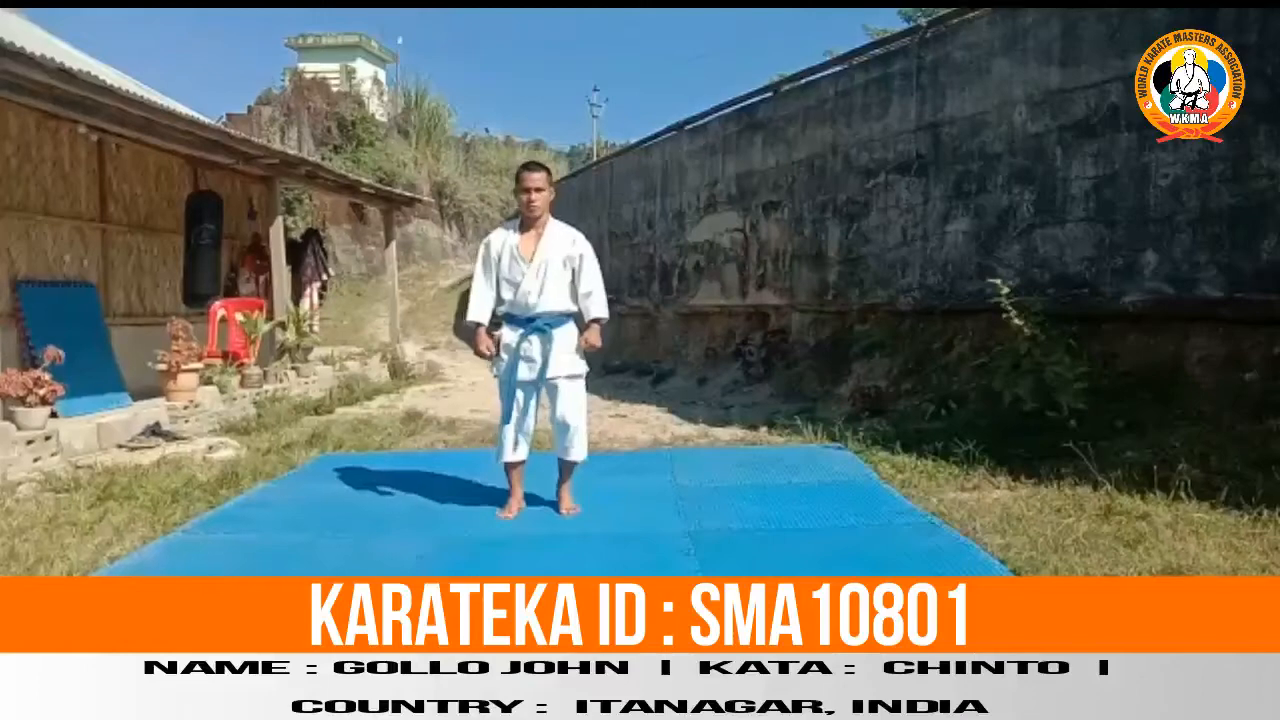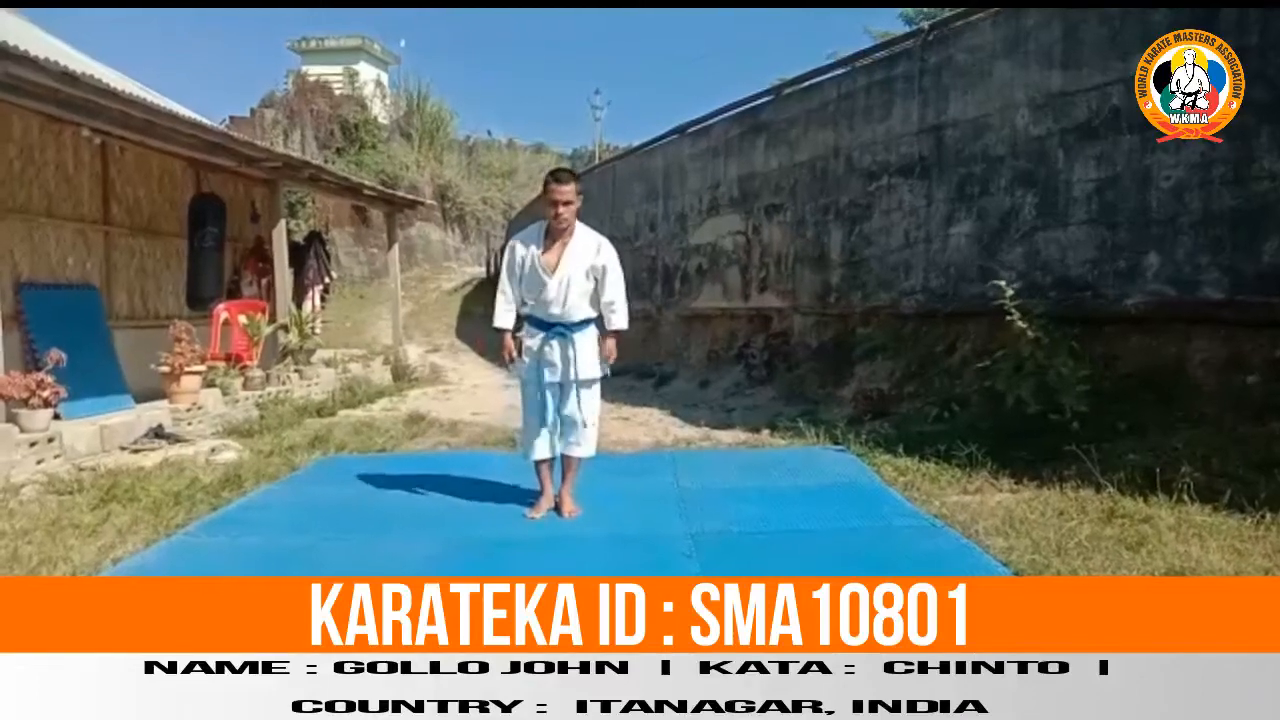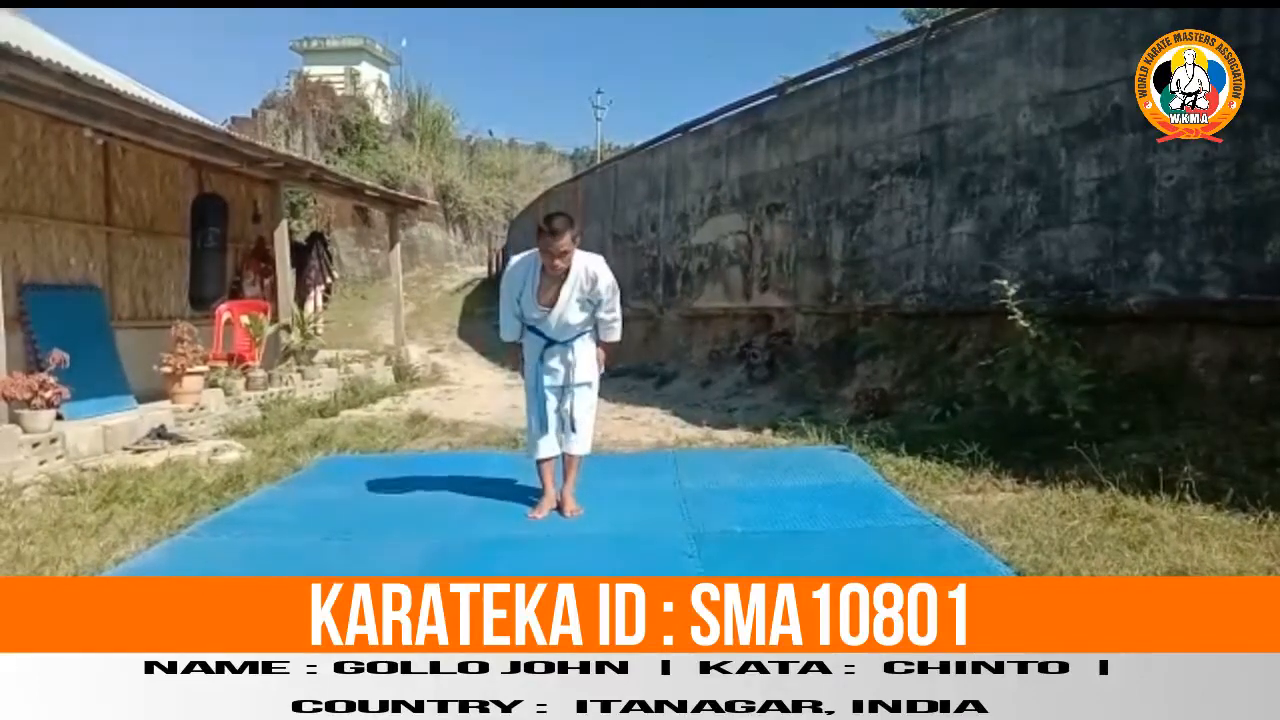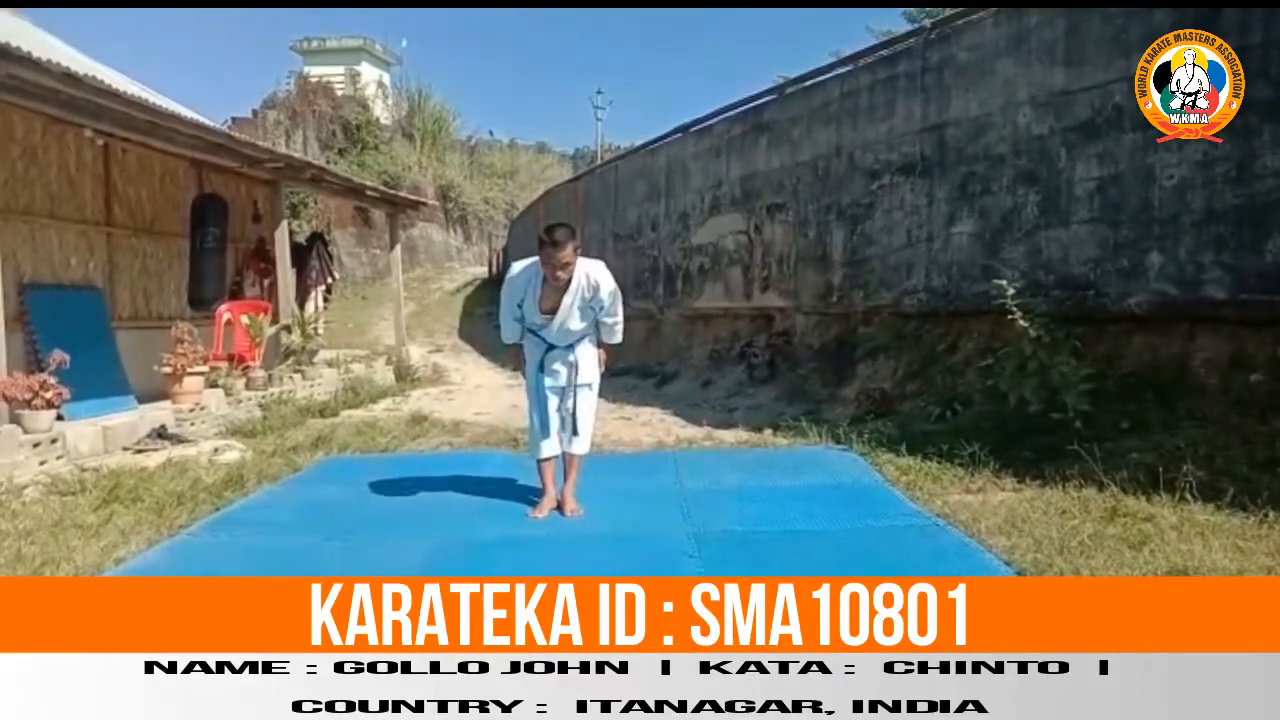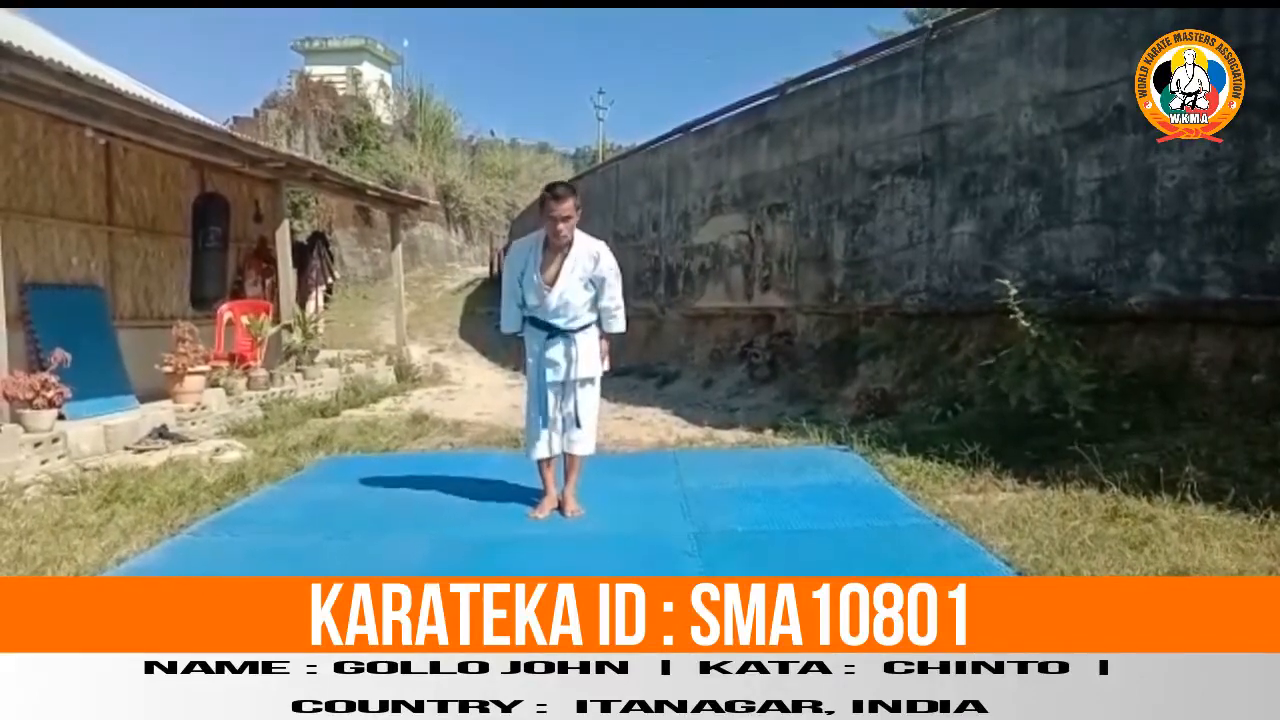
dt=0.7s
person 1, frame 1
left shoulder: (571, 239)
right shoulder: (497, 241)
left elbow: (590, 284)
right elbow: (484, 286)
left wrist: (594, 325)
right wrist: (480, 329)
left hip: (561, 337)
right hip: (516, 338)
left knee: (569, 416)
right knee: (513, 417)
left ankle: (564, 489)
right ankle: (515, 494)
person 1, frame 2
left shoulder: (597, 245)
right shoulder: (521, 242)
left elbow: (612, 292)
right elbow: (508, 291)
left wrist: (611, 335)
right wrist: (506, 334)
left hip: (580, 340)
right hip: (536, 339)
left knee: (578, 416)
right knee: (538, 417)
left ankle: (566, 492)
right ankle: (545, 492)
person 1, frame 3
left shoulder: (595, 271)
right shoulder: (517, 269)
left elbow: (609, 312)
right elbow: (510, 312)
left wrist: (603, 346)
right wrist: (514, 346)
left hip: (580, 347)
right hip: (538, 348)
left knee: (577, 418)
right knee: (541, 419)
left ankle: (568, 492)
right ankle: (548, 492)
person 1, frame 4
left shoulder: (597, 278)
right shoulder: (518, 277)
left elbow: (611, 315)
right elbow: (510, 314)
left wrist: (602, 347)
right wrist: (514, 347)
left hip: (581, 350)
right hip: (540, 350)
left knee: (578, 418)
right knee: (542, 418)
left ankle: (569, 491)
right ankle: (548, 492)
person 1, frame 5
left shoulder: (596, 253)
right shoulder: (520, 251)
left elbow: (611, 300)
right elbow: (512, 299)
left wrist: (605, 338)
right wrist: (517, 340)
left hip: (582, 342)
right hip: (540, 342)
left knee: (580, 415)
right knee: (542, 415)
left ankle: (569, 491)
right ankle: (549, 492)
